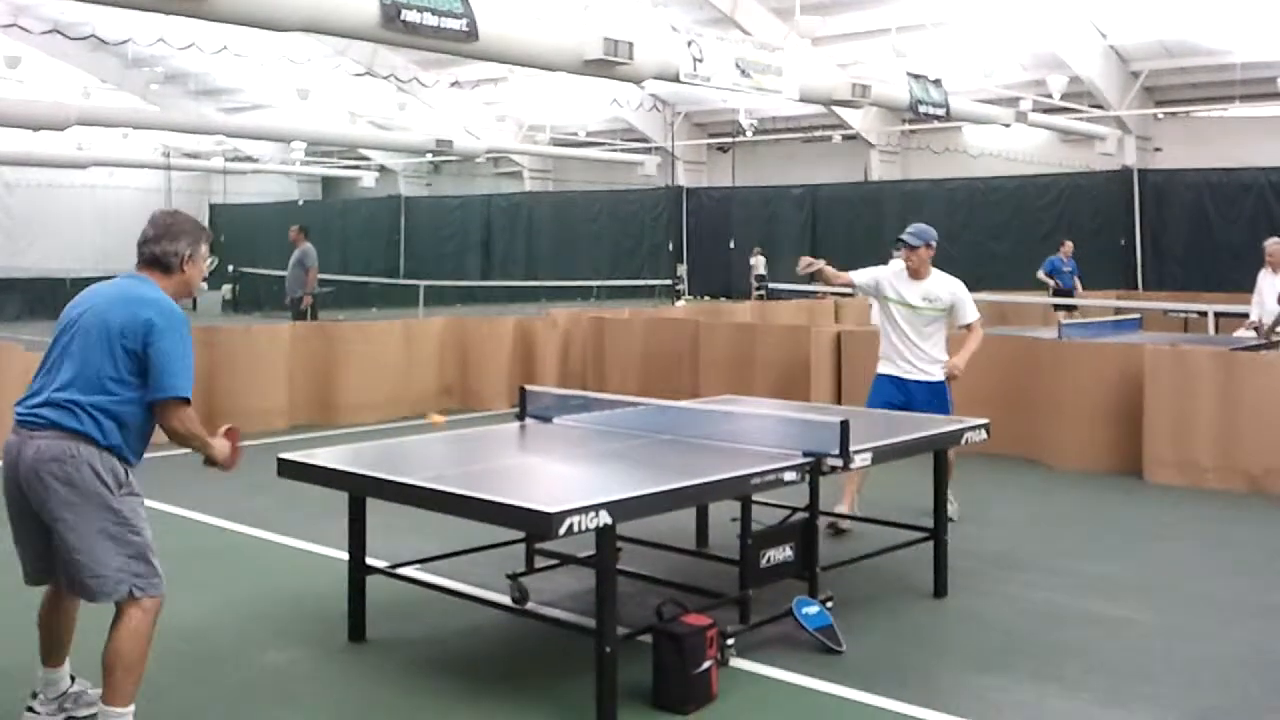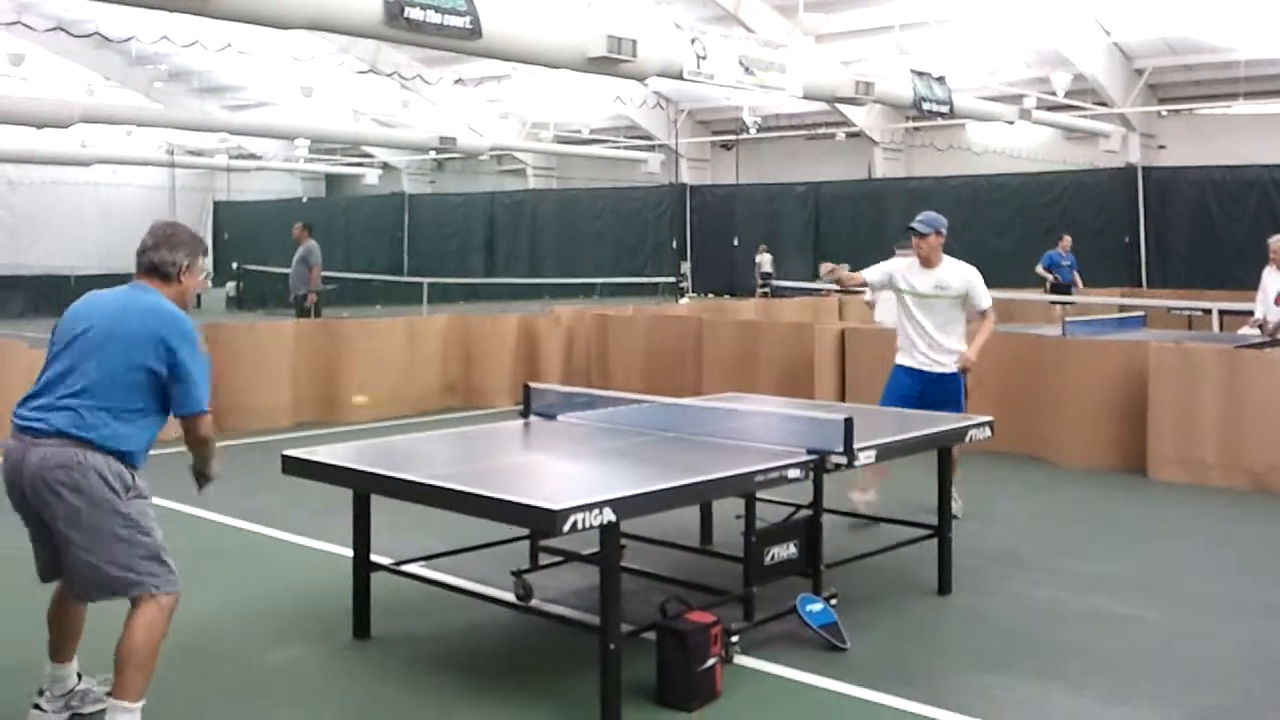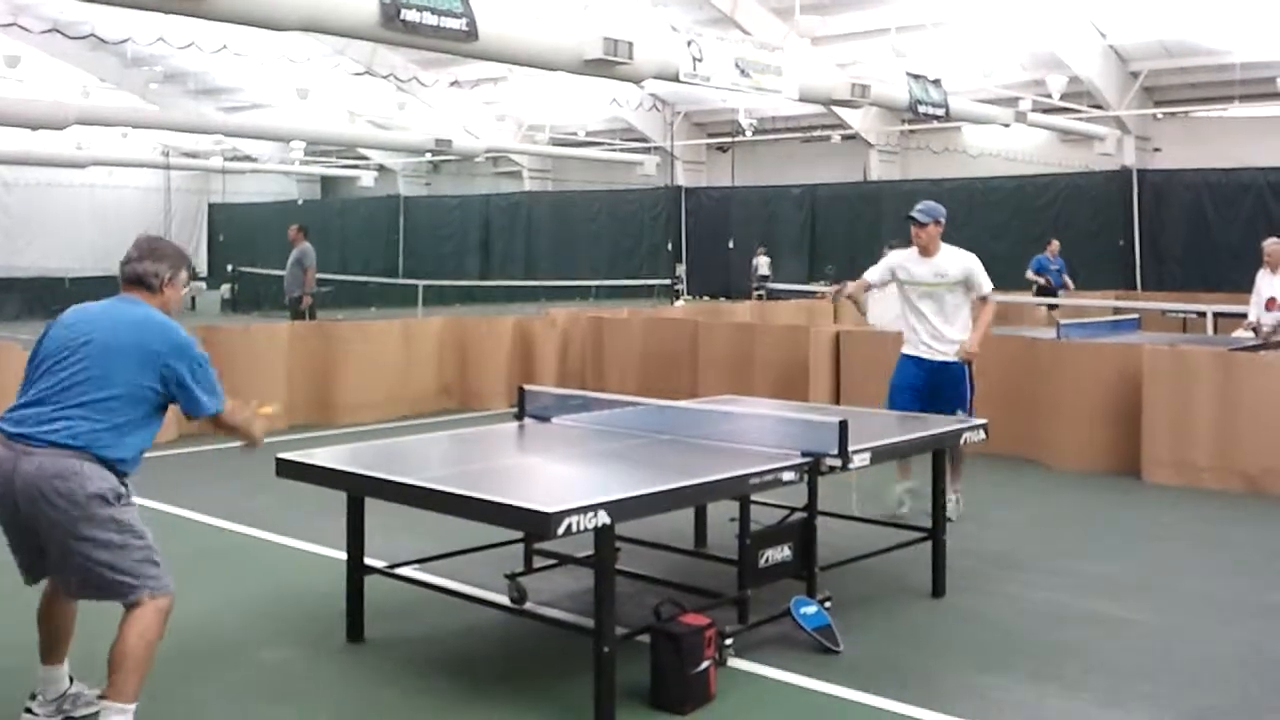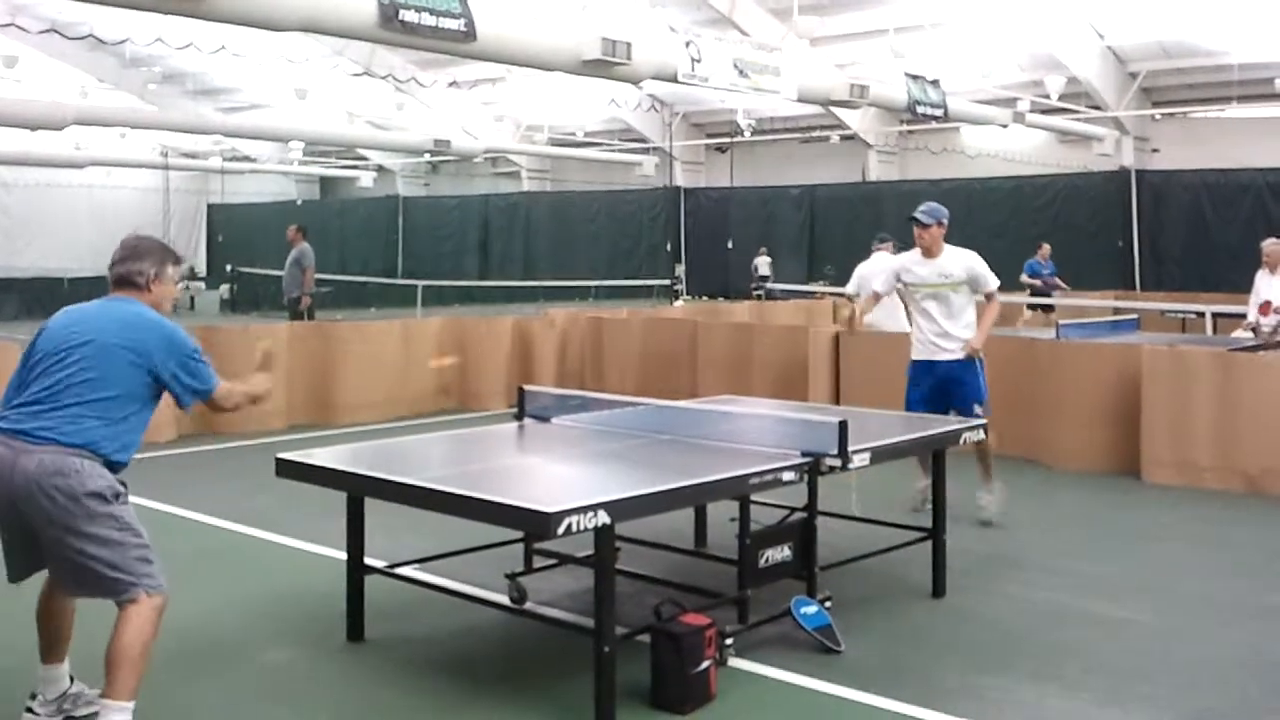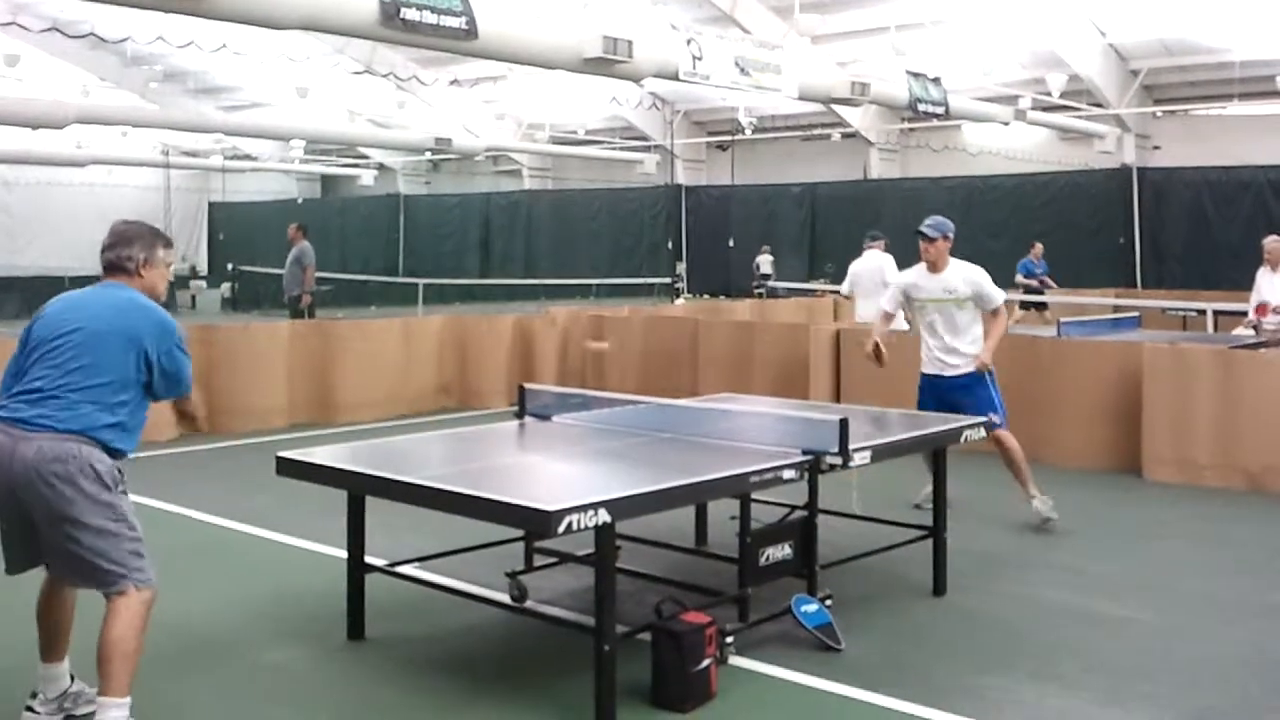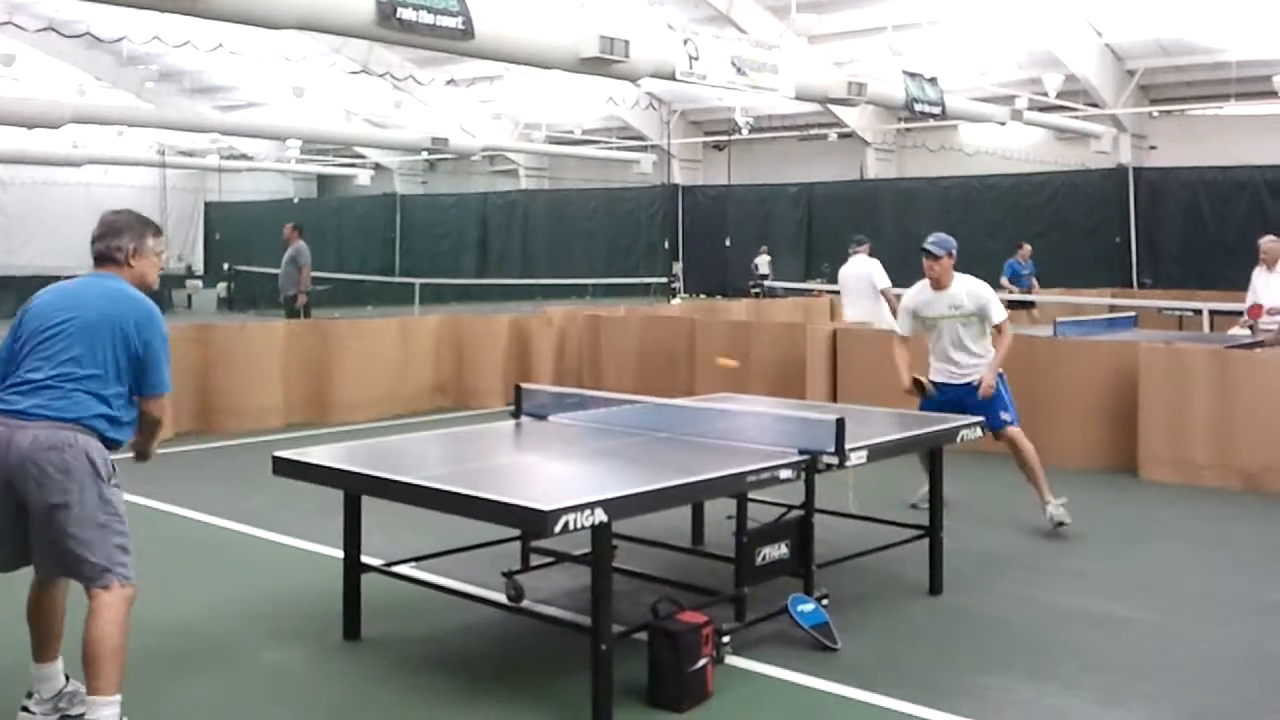
dt=0.1s
person 1, frame 1
left shoulder: (92, 296)
right shoulder: (163, 314)
right elbow: (173, 415)
right wrist: (210, 448)
right hip: (81, 459)
left knee: (68, 578)
right knee: (140, 596)
person 1, frame 2
left shoulder: (87, 304)
right shoulder: (175, 325)
right elbow: (198, 426)
right wrist: (204, 465)
right hip: (85, 468)
left knee: (77, 574)
right knee: (157, 593)
person 1, frame 3
left shoulder: (70, 318)
right shoulder: (170, 340)
right elbow: (223, 416)
right wrist: (253, 426)
right hip: (73, 472)
left knee: (68, 573)
right knee: (151, 598)
person 1, frame 4
left shoulder: (62, 319)
right shoulder: (162, 336)
right elbow: (222, 397)
right wrist: (260, 382)
right hip: (66, 470)
left knee: (66, 573)
right knee: (143, 595)
person 1, frame 5
left shoulder: (55, 307)
right shoulder: (154, 322)
right elbow: (189, 407)
right wrist: (195, 419)
right hip: (72, 458)
left knee: (62, 568)
right knee: (132, 590)
person 1, frame 6
left shoulder: (45, 298)
right shoulder: (142, 312)
right elbow: (153, 411)
right wrist: (144, 445)
right hip: (67, 445)
left knee: (50, 570)
right knee: (110, 587)
person 2, frame 1
left shoulder: (952, 287)
right shoulder: (884, 276)
left elbow: (976, 330)
right elbow: (839, 278)
left wrist: (961, 358)
right wrist: (820, 267)
left hip: (931, 381)
right hip: (891, 376)
left ankle: (943, 494)
right ankle: (846, 508)
person 2, frame 2
left shoulder: (965, 274)
right shoulder: (897, 269)
left elbow: (988, 317)
right elbow: (856, 280)
left wrist: (973, 349)
right wrist: (839, 276)
left hip: (949, 370)
right hip: (907, 367)
left ankle: (949, 491)
person 2, frame 3
left shoulder: (965, 261)
right shoulder: (898, 260)
left elbow: (988, 302)
right elbow: (861, 284)
left wrist: (974, 338)
right wrist: (849, 290)
left hip: (953, 360)
right hip: (913, 357)
left ankle: (952, 489)
right ankle: (904, 483)
person 2, frame 4
left shoulder: (967, 261)
right shoulder: (902, 264)
left elbow: (994, 299)
right elbow: (872, 297)
left wrist: (980, 335)
right wrist: (858, 312)
left hip: (960, 359)
right hip: (923, 361)
left ankle: (989, 488)
right ankle: (929, 480)
person 2, frame 5
left shoulder: (972, 275)
right shoulder: (906, 280)
left elbow: (999, 314)
right elbow: (884, 316)
left wrist: (987, 350)
right wrist: (874, 337)
left hip: (971, 371)
right hip: (933, 373)
left knee: (999, 435)
left ankle: (1034, 496)
person 2, frame 6
left shoulder: (977, 290)
right shoulder: (912, 298)
left elbow: (1004, 332)
right elbow: (901, 342)
left wrist: (991, 371)
right wrist: (904, 374)
left hip: (982, 376)
right hip: (941, 380)
left knee: (1012, 434)
left ankle: (1049, 502)
